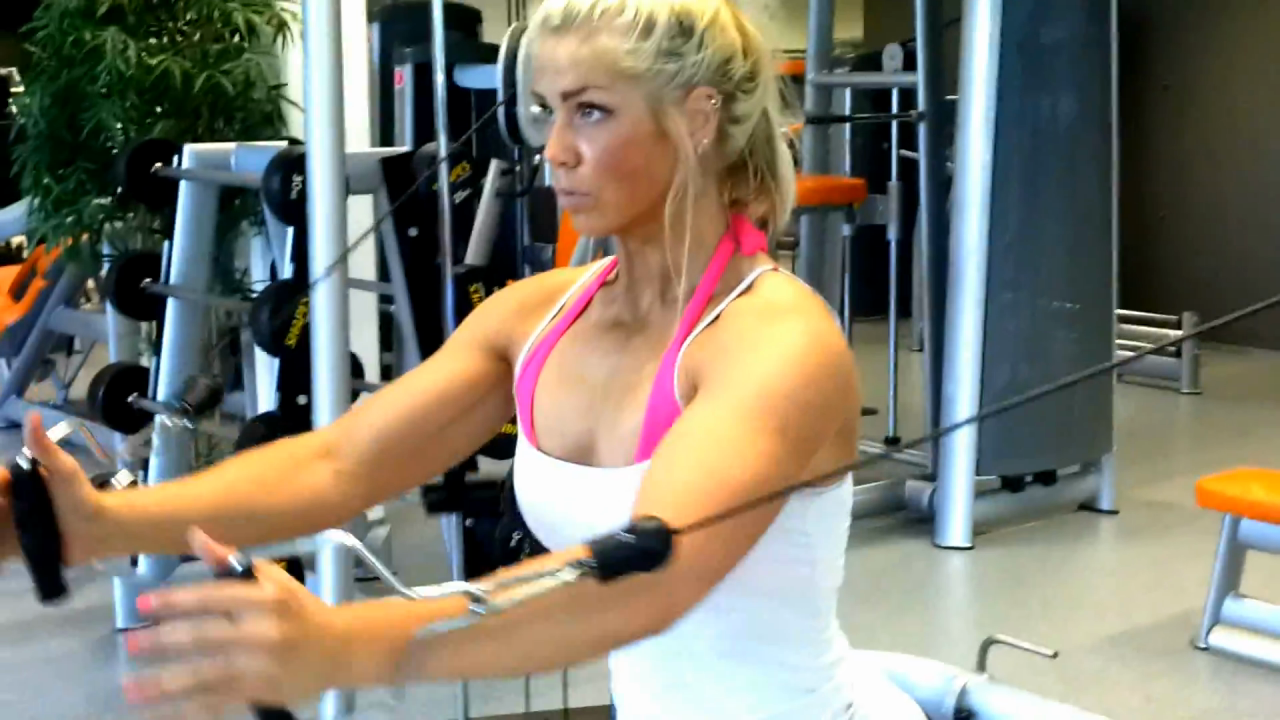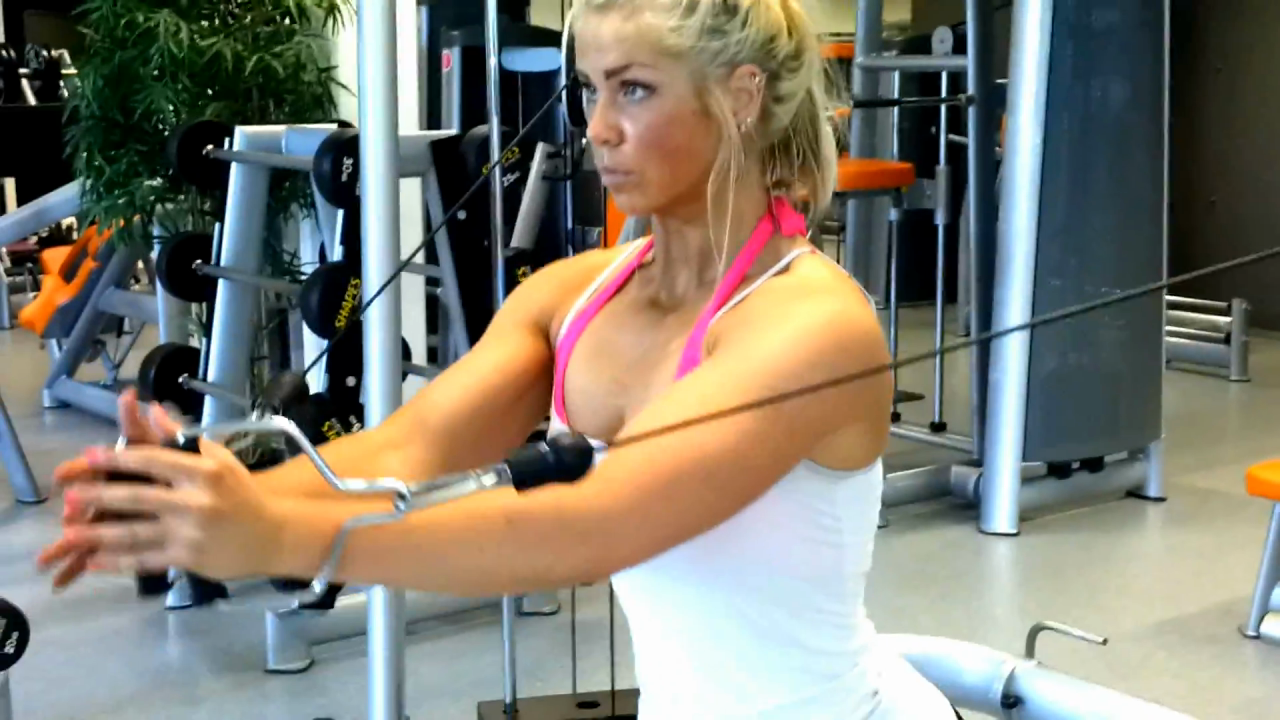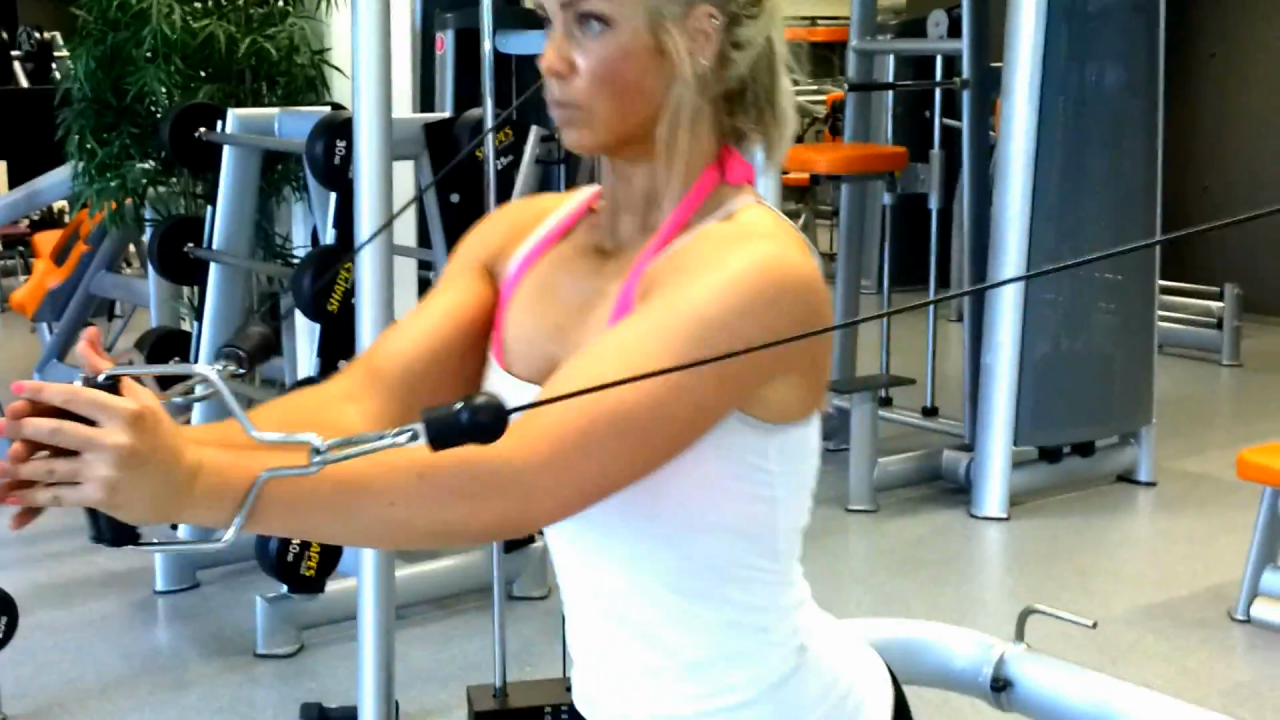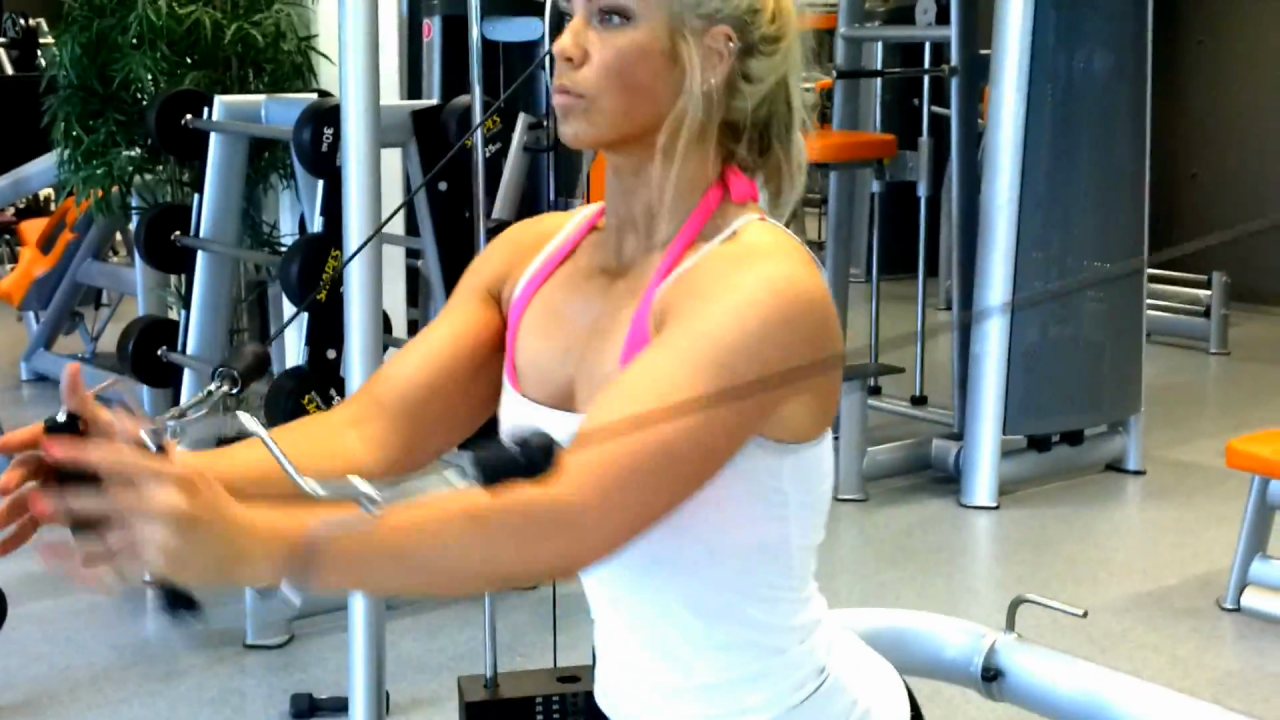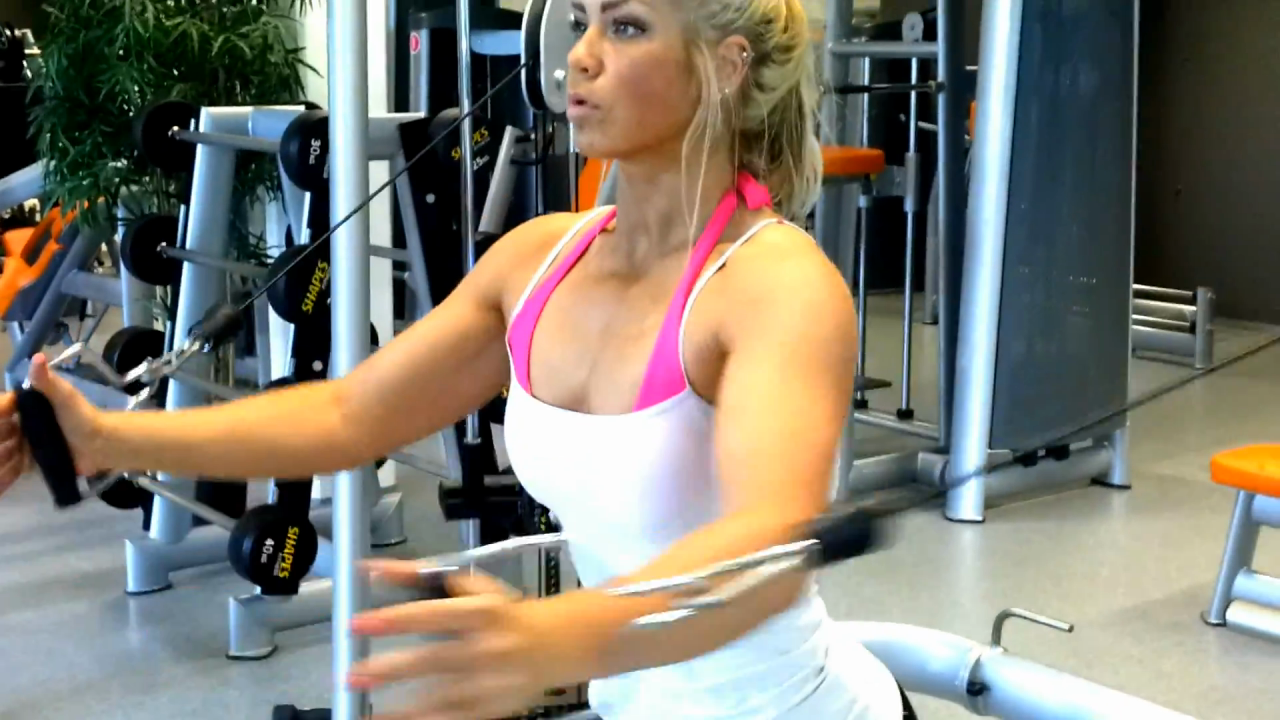
dt=0.3s
person 1, frame 1
left shoulder: (776, 336)
right shoulder: (538, 315)
left elbow: (648, 575)
right elbow: (334, 465)
left wrist: (349, 643)
right wrist: (109, 518)
person 1, frame 2
left shoulder: (812, 320)
right shoulder: (574, 293)
left elbow: (598, 528)
right elbow: (406, 452)
left wrist: (285, 536)
right wrist: (231, 505)
person 1, frame 3
left shoulder: (753, 269)
right shoulder: (522, 235)
left elbow: (521, 481)
right elbow: (364, 406)
left wrist: (201, 486)
right wrist: (176, 452)
person 1, frame 4
left shoulder: (758, 287)
right shoulder: (534, 256)
left elbow: (572, 514)
right elbow: (367, 433)
left wrist: (255, 543)
right wrist: (155, 481)
person 1, frame 5
left shoulder: (781, 286)
right shoulder: (541, 256)
left elbow: (769, 545)
right elbow: (348, 415)
left wrist: (559, 638)
right wrist: (111, 439)
